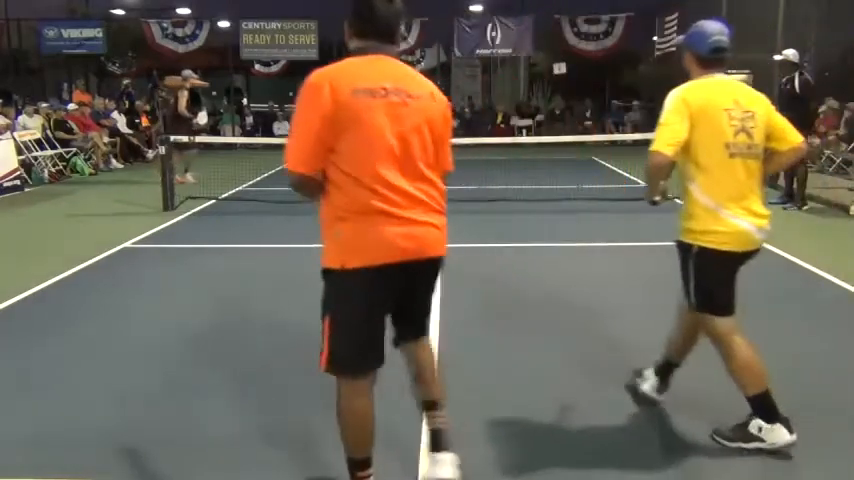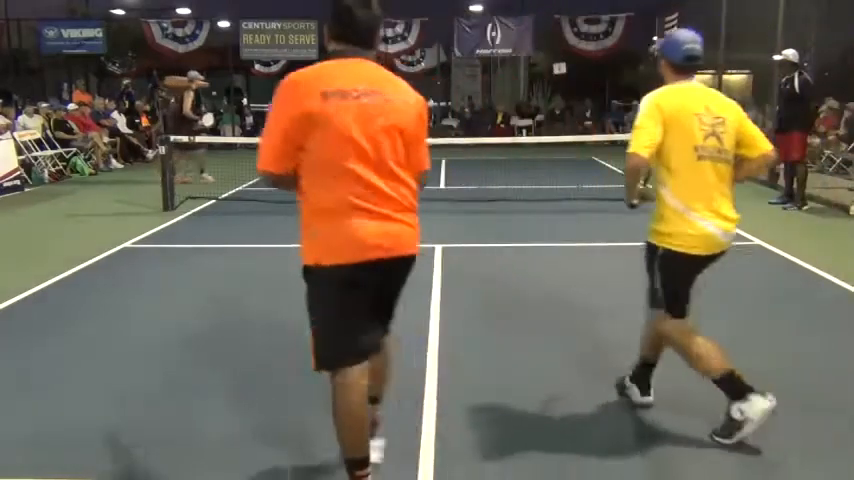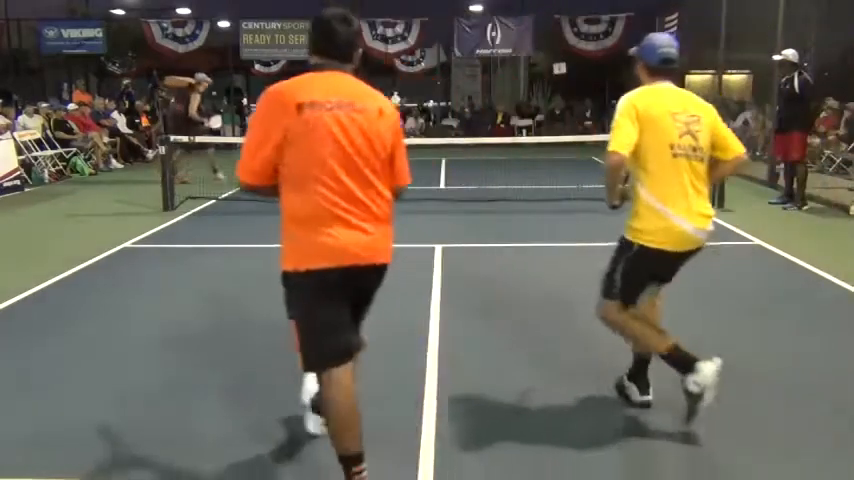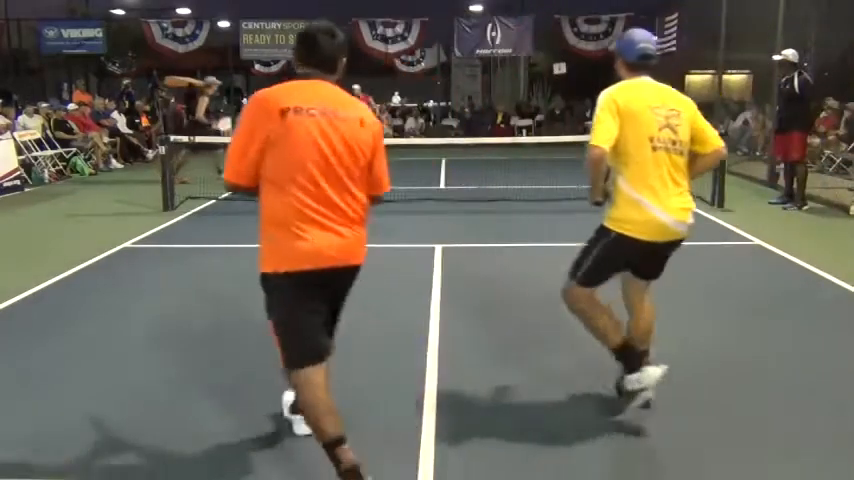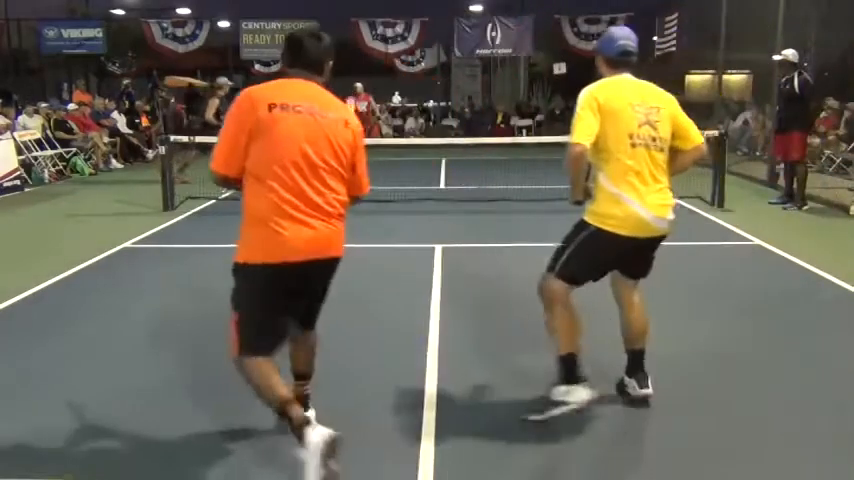
dt=0.1s
person 1, frame 1
left shoulder: (325, 84)
right shoulder: (430, 91)
left elbow: (303, 177)
left hip: (360, 250)
right hip: (425, 242)
left knee: (355, 373)
right knee: (413, 339)
right ankle: (439, 440)
person 1, frame 2
left shoulder: (300, 86)
right shoulder: (408, 95)
left elbow: (275, 173)
right elbow: (417, 172)
left hip: (337, 246)
right hip: (398, 240)
left knee: (345, 365)
right knee: (373, 338)
right ankle: (369, 429)
person 1, frame 3
left shoulder: (281, 98)
right shoulder: (382, 107)
left elbow: (252, 181)
right elbow: (395, 185)
left hip: (315, 253)
right hip: (372, 250)
left knee: (333, 365)
right knee: (341, 341)
right ankle: (326, 405)
person 1, frame 4
left shoulder: (266, 103)
right shoulder: (364, 116)
left elbow: (238, 181)
right elbow: (375, 191)
left hip: (292, 255)
right hip: (346, 251)
left knee: (307, 365)
right knee: (315, 343)
right ankle: (304, 408)
person 1, frame 5
left shoulder: (253, 99)
right shoulder: (346, 116)
left elbow: (224, 175)
right elbow: (355, 190)
left hip: (268, 247)
right hip: (324, 245)
left knee: (253, 354)
right knee: (300, 325)
left ankle: (309, 431)
right ankle: (303, 408)
person 2, frame 1
left shoulder: (685, 96)
right shoulder: (754, 98)
left elbow: (660, 157)
right elbow: (795, 148)
left wrist: (653, 189)
right wrist: (751, 175)
left hip: (710, 231)
right hip: (750, 227)
left knee: (720, 327)
right knee: (695, 305)
left ankle: (771, 423)
right ankle: (657, 379)
person 2, frame 2
left shoulder: (658, 100)
right shoulder: (726, 104)
left elbow: (637, 159)
right elbow: (764, 156)
left wrist: (631, 191)
right wrist: (720, 181)
left hip: (680, 233)
right hip: (719, 228)
left knee: (672, 328)
right knee: (667, 307)
left ankle: (746, 400)
right ankle: (639, 383)
person 2, frame 3
left shoulder: (634, 102)
right shoulder: (701, 107)
left elbow: (616, 159)
right elbow: (737, 159)
left wrist: (614, 193)
left hip: (654, 229)
right hip: (697, 227)
left knee: (614, 310)
right knee: (642, 298)
left ankle: (695, 369)
right ankle: (638, 382)
person 2, frame 4
left shoulder: (615, 96)
right shoulder: (681, 100)
left elbow: (598, 153)
right elbow: (716, 152)
left wrist: (596, 189)
left hip: (633, 220)
right hip: (677, 219)
left knee: (577, 292)
right knee: (637, 291)
left ankle: (638, 368)
right ankle: (636, 375)
person 2, frame 5
left shoulder: (595, 94)
right shoulder: (663, 97)
left elbow: (579, 151)
right elbow: (697, 147)
left wrist: (578, 190)
left hip: (614, 217)
right hip: (656, 217)
left knee: (553, 289)
right knee: (626, 289)
left ankle: (572, 383)
right ankle: (637, 378)
person 3, frame 1
left shoulder: (803, 80)
right shoulder: (785, 81)
left elbow: (809, 105)
left wrist: (806, 125)
left hip: (797, 127)
left knee: (798, 161)
left ankle: (800, 200)
right ankle: (788, 194)
person 3, frame 2
left shoulder: (803, 80)
right shoulder: (784, 81)
left elbow: (809, 105)
left wrist: (807, 125)
right wrist: (777, 125)
left hip: (797, 127)
right hip: (784, 126)
left knee: (798, 161)
right knee: (786, 160)
left ankle: (800, 199)
right ankle: (788, 194)
person 3, frame 3
left shoulder: (803, 80)
right shoulder: (784, 81)
left elbow: (809, 104)
left wrist: (807, 125)
right wrist: (778, 124)
left hip: (797, 127)
right hip: (784, 126)
left knee: (798, 161)
right knee: (787, 161)
left ankle: (800, 199)
right ankle: (788, 194)
person 3, frame 4
left shoulder: (803, 80)
right shoulder: (784, 81)
left elbow: (809, 104)
left wrist: (807, 125)
right wrist: (778, 124)
left hip: (797, 127)
right hip: (784, 126)
left knee: (798, 161)
right knee: (786, 161)
left ankle: (800, 199)
right ankle: (788, 194)
person 3, frame 5
left shoulder: (803, 80)
right shoulder: (784, 81)
left elbow: (809, 104)
left wrist: (807, 125)
right wrist: (778, 124)
left hip: (797, 127)
right hip: (784, 126)
left knee: (798, 161)
right knee: (786, 161)
left ankle: (800, 199)
right ankle: (788, 194)
